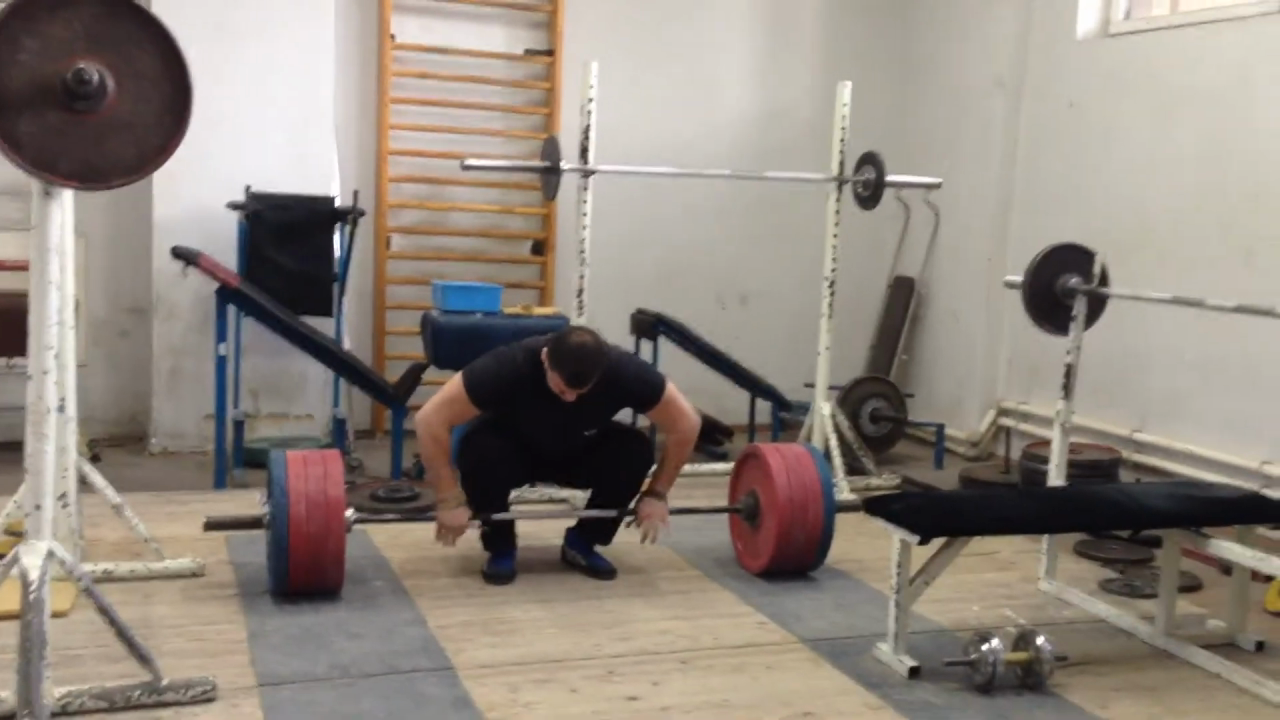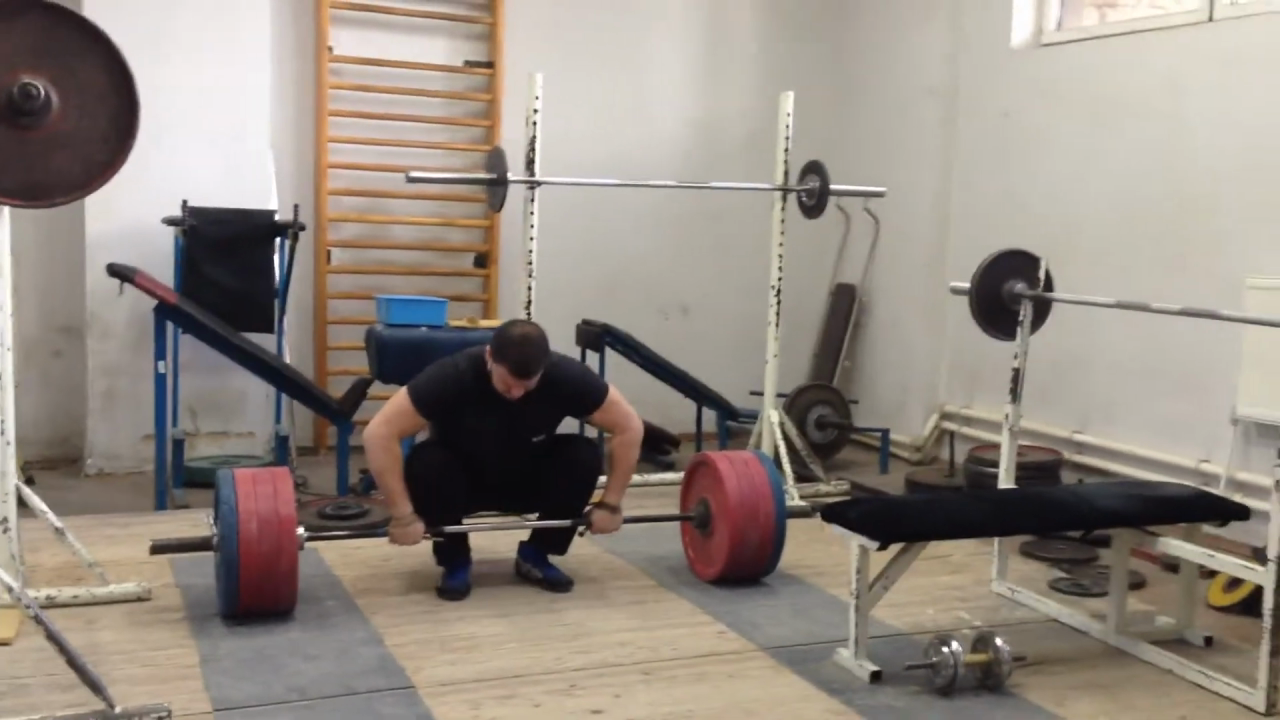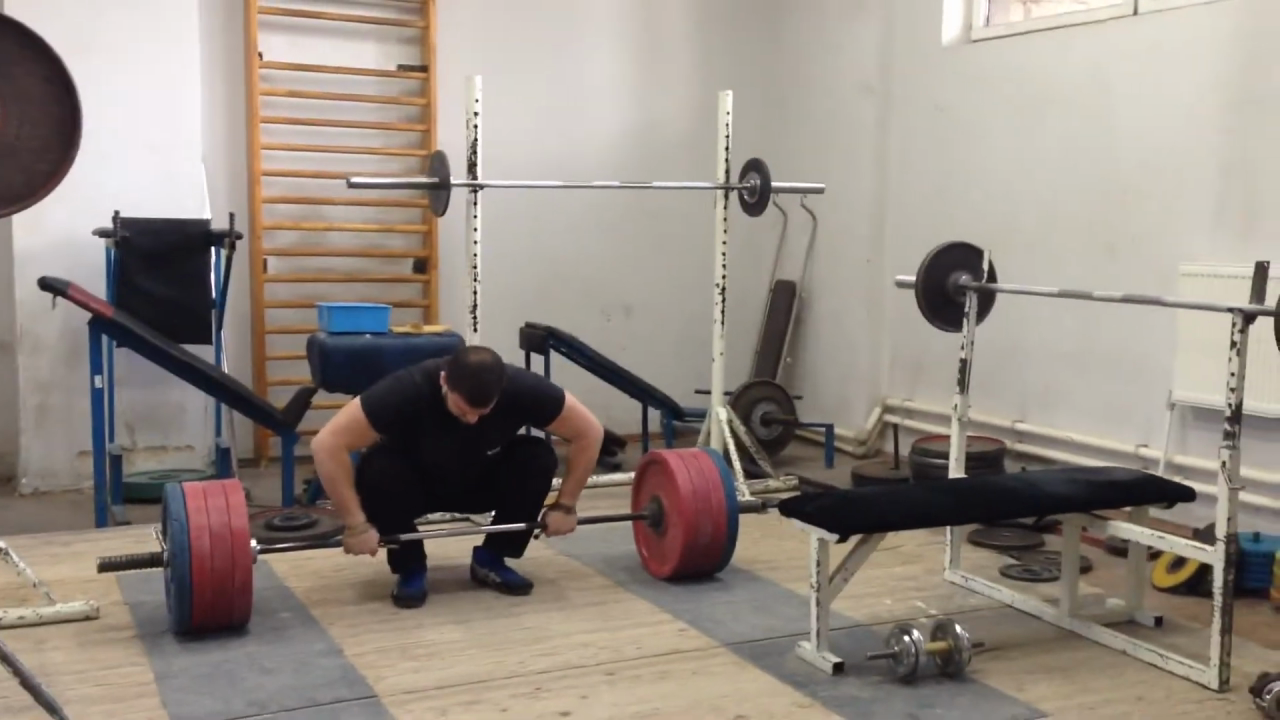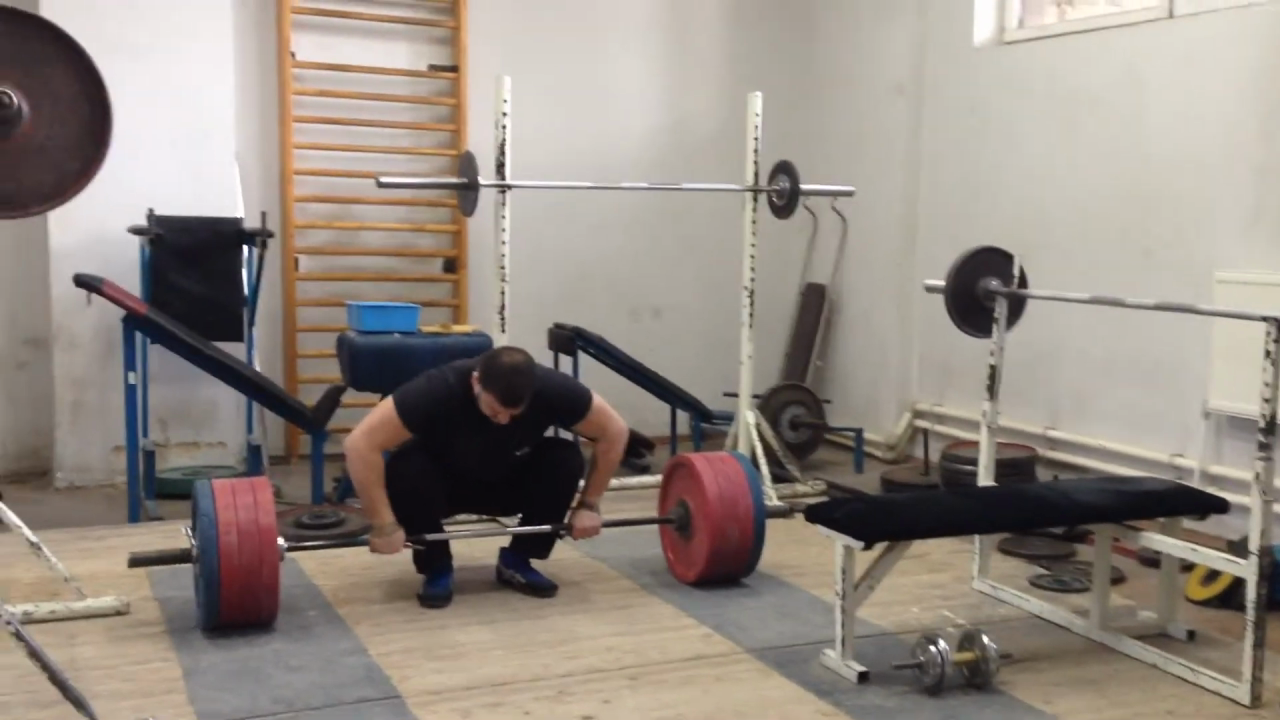
dt=0.5s
person 1, frame 1
left shoulder: (625, 371)
right shoulder: (509, 366)
left elbow: (686, 423)
right elbow: (430, 419)
left wrist: (657, 494)
right wrist: (449, 501)
left hip: (579, 454)
right hip: (512, 451)
left knee: (636, 450)
right knee: (479, 451)
left ankle: (581, 543)
right ankle: (500, 547)
person 1, frame 2
left shoulder: (566, 376)
right shoulder: (454, 375)
left elbow: (629, 427)
right elbow: (379, 433)
left wrist: (610, 504)
right wrist: (403, 515)
left hip: (527, 483)
right hip: (463, 483)
left knee: (585, 456)
right knee: (425, 464)
left ankle: (535, 555)
right ankle: (455, 561)
person 1, frame 3
left shoulder: (522, 389)
right shoulder: (408, 390)
left elbow: (590, 432)
right elbow: (327, 444)
left wrist: (565, 506)
right wrist: (356, 524)
left hip: (480, 482)
right hip: (415, 485)
left knee: (539, 458)
right knee: (376, 471)
left ankle: (490, 560)
right ankle: (410, 568)
person 1, frame 4
left shoulder: (552, 389)
right shoulder: (439, 389)
left elbow: (614, 431)
right elbow: (360, 443)
left wrist: (589, 505)
right wrist: (384, 525)
left hip: (507, 484)
right hip: (443, 486)
left knee: (566, 460)
right knee: (405, 470)
left ankle: (516, 561)
right ankle: (436, 569)
